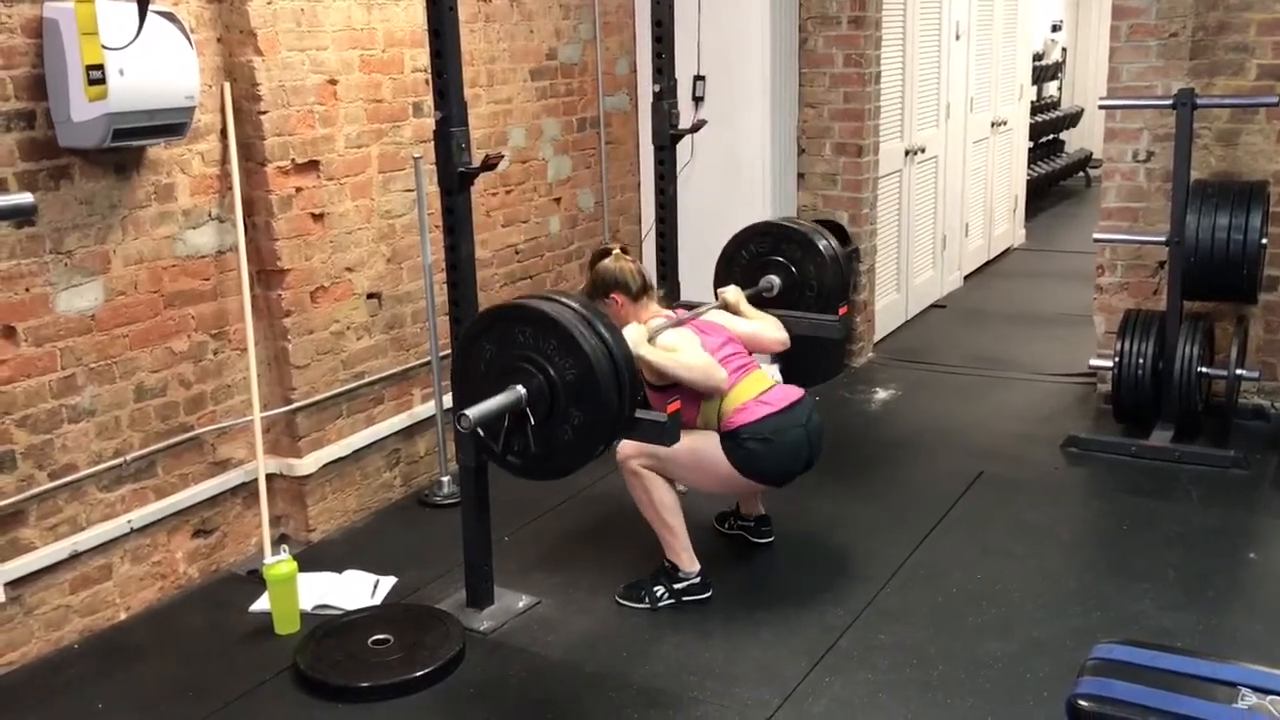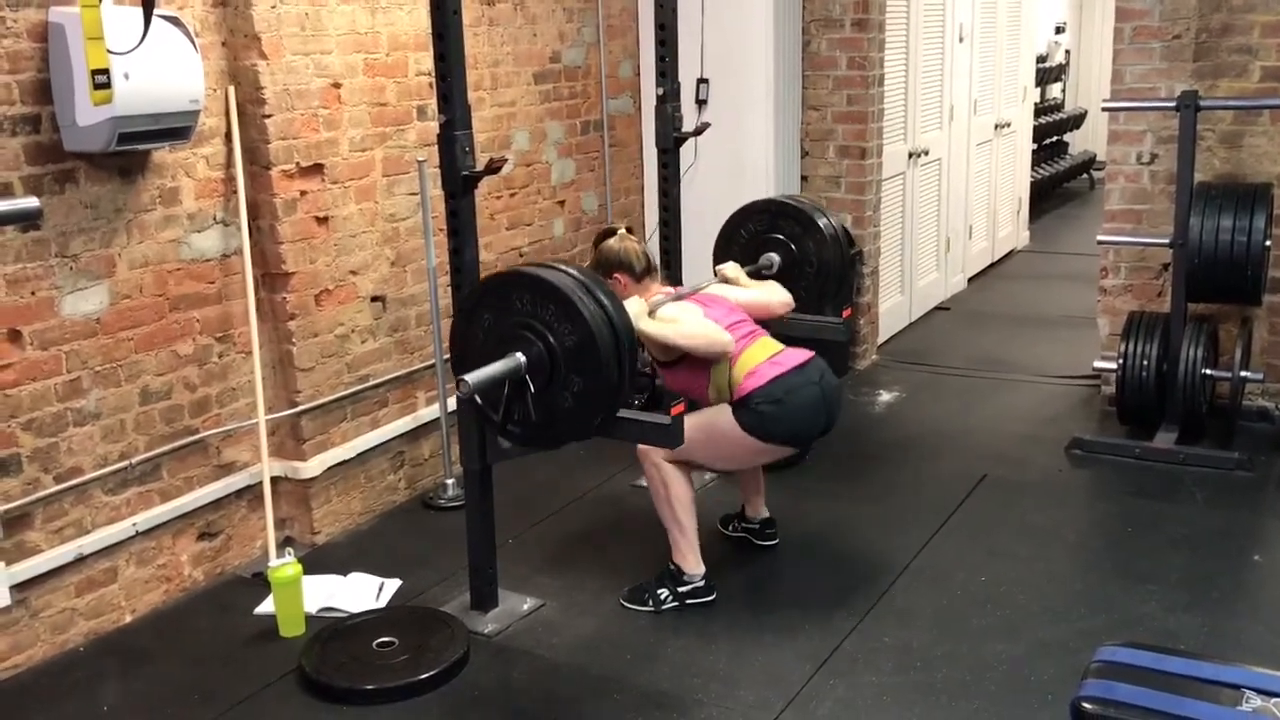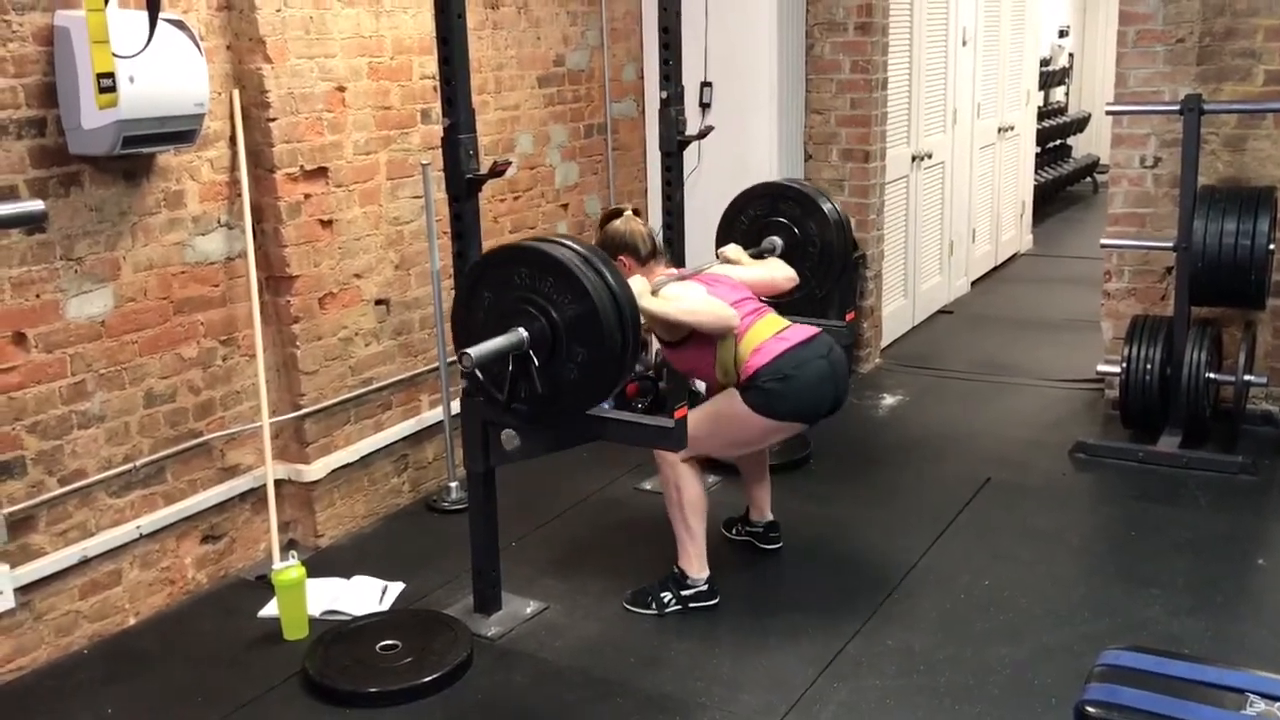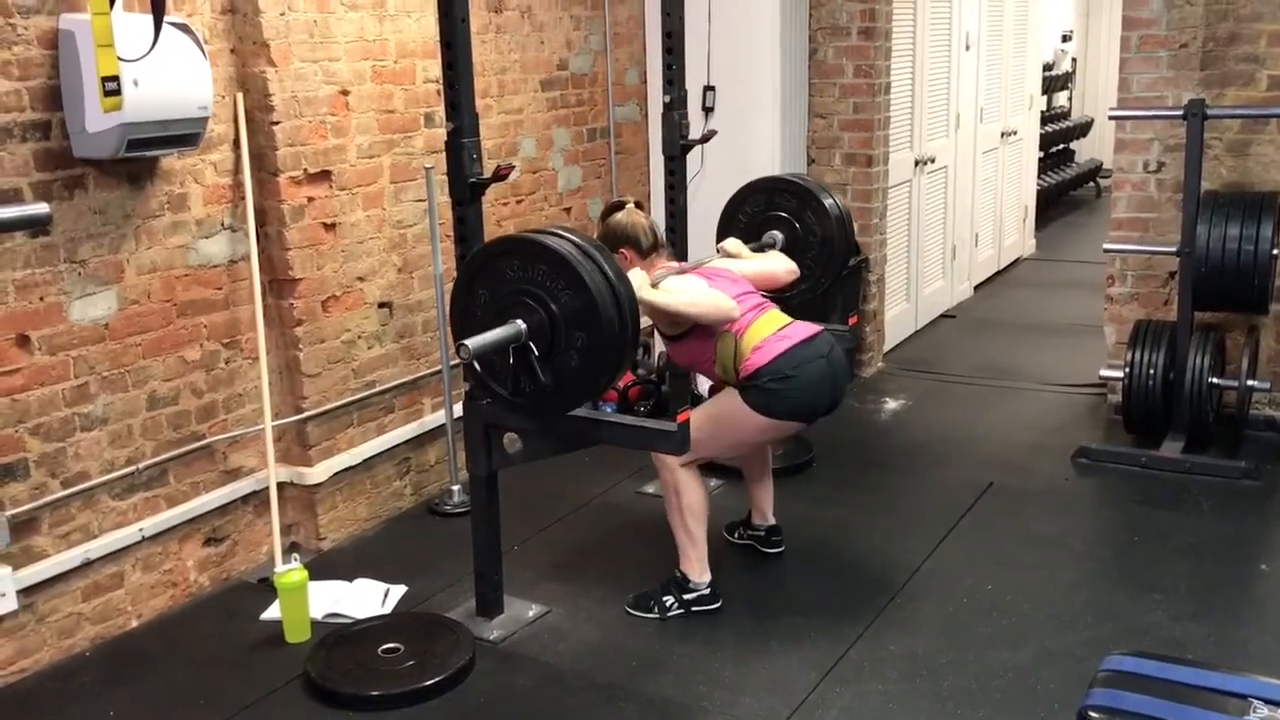
dt=0.3s
person 1, frame 1
left shoulder: (655, 339)
right shoulder: (702, 316)
left elbow: (716, 379)
right elbow: (779, 339)
left wrist: (641, 352)
right wrist: (741, 303)
left hip: (772, 445)
right hip: (804, 425)
left knee: (635, 455)
left ankle: (685, 576)
right ankle: (752, 518)
person 1, frame 2
left shoulder: (659, 315)
right shoulder: (704, 291)
left elbow: (720, 343)
right elbow: (782, 301)
left wrist: (641, 325)
right wrist: (741, 278)
left hip: (786, 406)
right hip: (819, 386)
left knee: (656, 449)
right knee: (730, 422)
left ankle: (689, 578)
right ankle: (757, 519)
person 1, frame 3
left shoulder: (662, 294)
right shoulder: (706, 273)
left elbow: (725, 318)
right elbow: (787, 276)
left wrist: (645, 304)
right wrist: (741, 259)
left hip: (793, 379)
right hip: (826, 361)
left knee: (674, 448)
right knee: (740, 419)
left ankle: (693, 582)
right ankle: (760, 523)
person 1, frame 4
left shoulder: (661, 288)
right shoulder: (709, 266)
left elbow: (725, 309)
right elbow: (787, 269)
left wrist: (644, 295)
right wrist: (742, 252)
left hip: (791, 379)
right hip: (826, 359)
left knee: (673, 452)
right knee: (743, 418)
left ankle: (695, 585)
right ankle: (763, 526)
